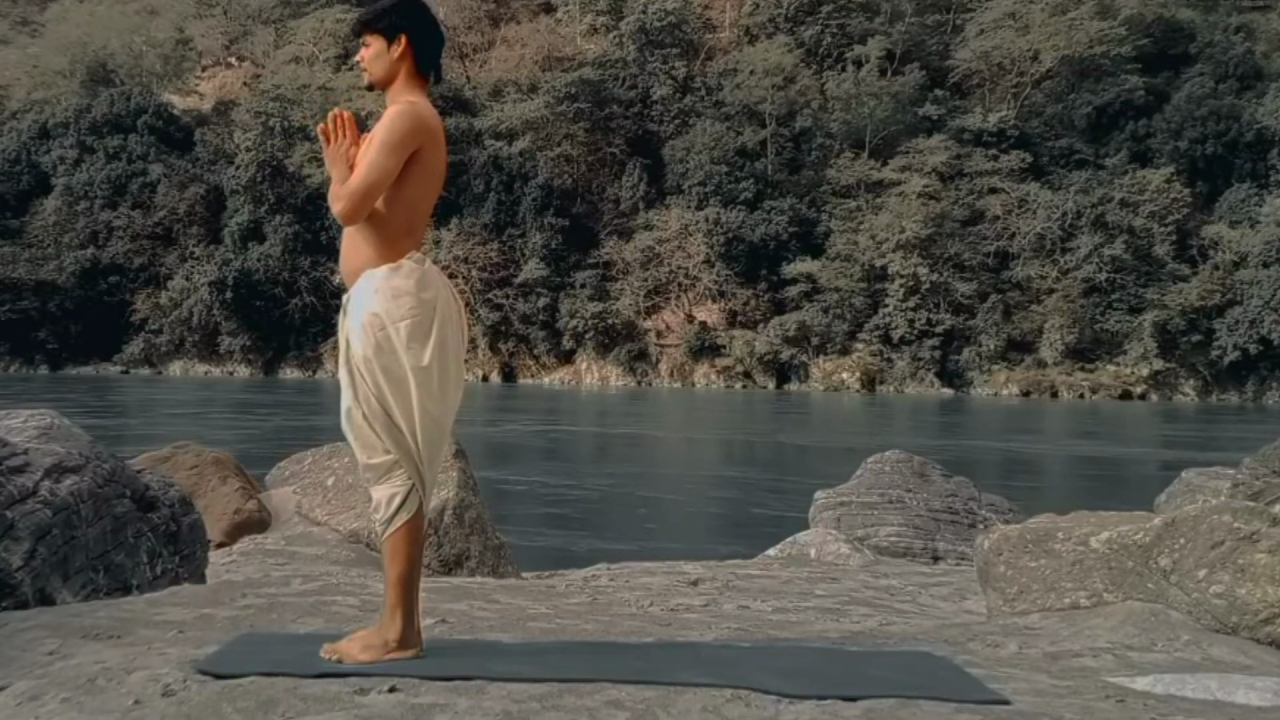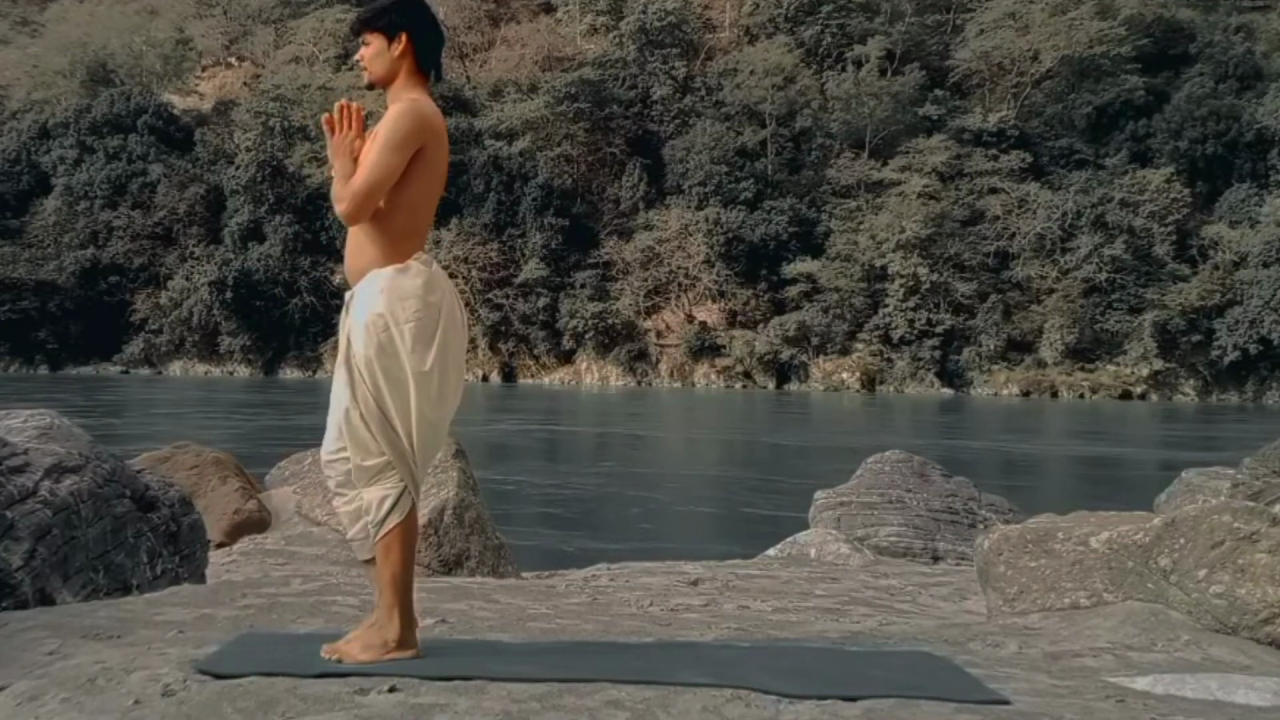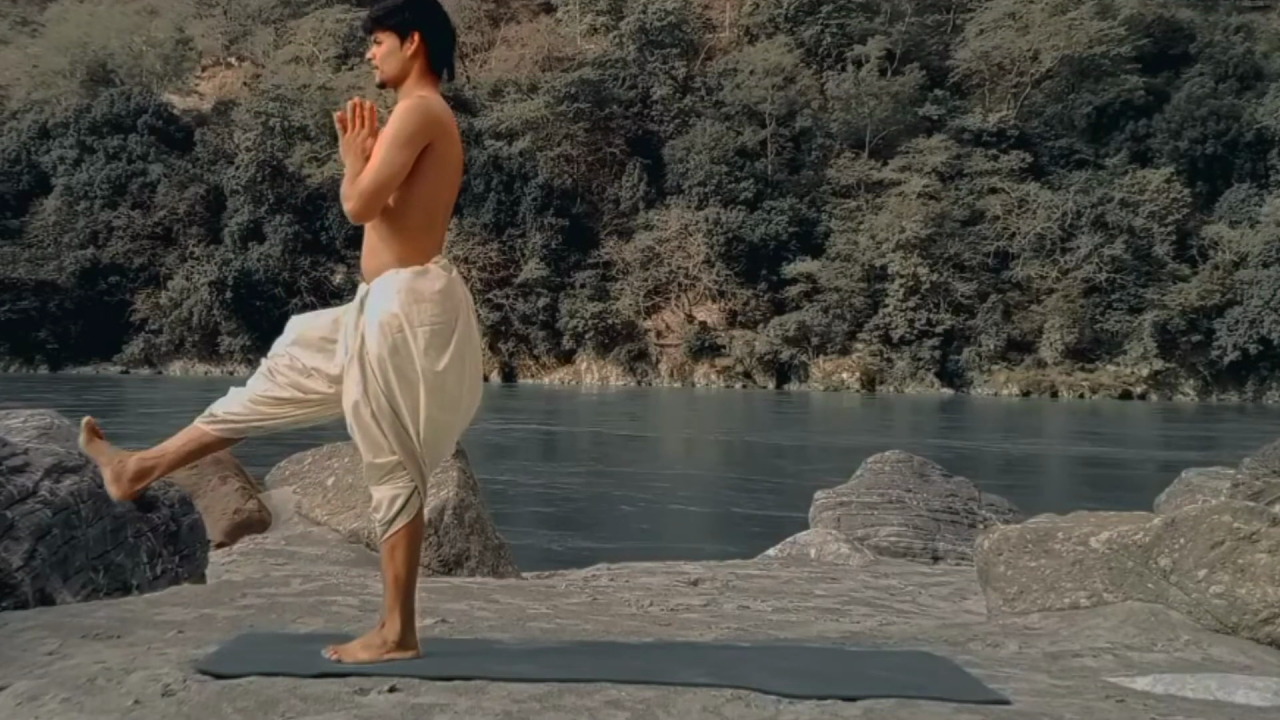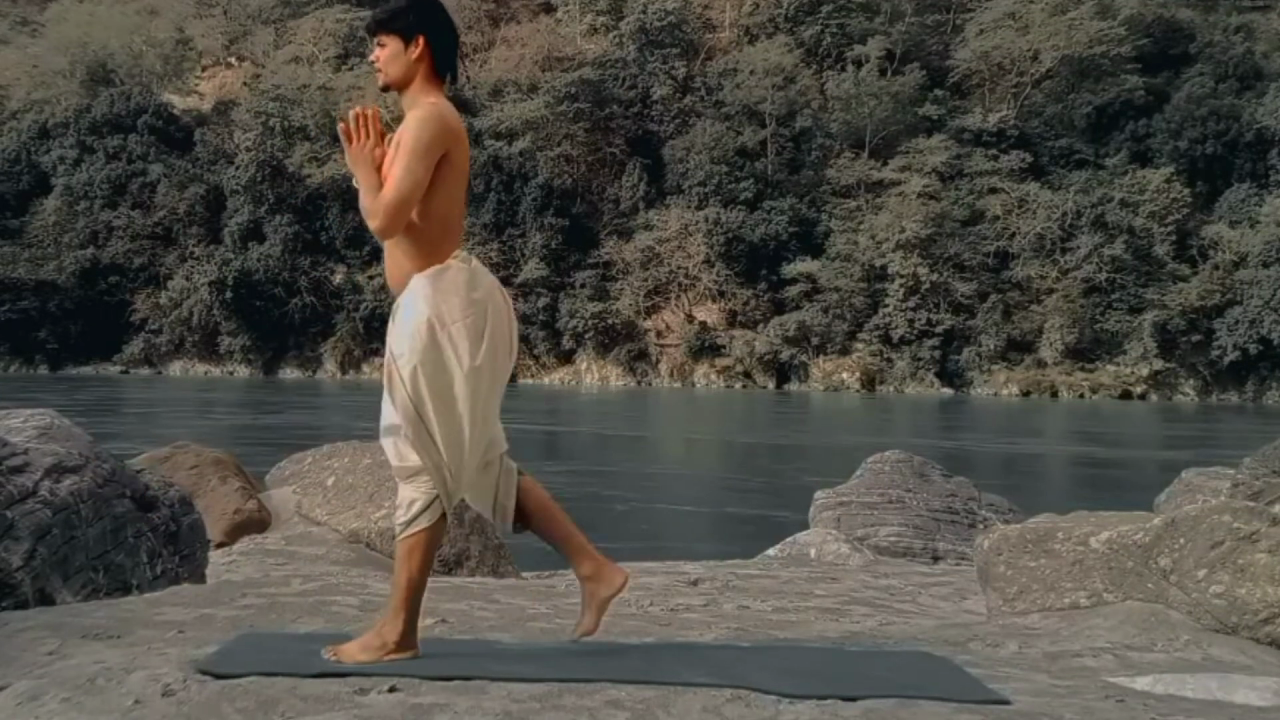
dt=0.5s
person 1, frame 1
left shoulder: (406, 114)
right shoulder: (406, 121)
left elbow: (348, 207)
left wrist: (338, 166)
right wrist: (351, 163)
left hip: (390, 299)
right hip: (385, 300)
left knee: (392, 466)
right knee: (391, 466)
left ankle: (398, 629)
right ankle: (396, 620)
person 1, frame 2
left shoulder: (408, 112)
right shoulder: (410, 120)
left elbow: (350, 209)
left wrist: (340, 156)
right wrist: (355, 155)
left hip: (393, 303)
right hip: (385, 302)
left knee: (381, 466)
right knee: (351, 460)
left ankle: (394, 630)
right ankle: (391, 614)
person 1, frame 3
left shoulder: (418, 110)
right shoulder: (428, 119)
left elbow: (361, 206)
left wrist: (353, 155)
right wrist: (367, 153)
left hip: (407, 302)
right hip: (393, 301)
left knee: (393, 467)
right knee: (277, 382)
left ankle: (396, 631)
right ankle: (143, 467)
person 1, frame 4
left shoulder: (428, 118)
right shoulder: (430, 121)
left elbow: (384, 220)
left wrist: (364, 166)
right wrist: (372, 160)
left hip: (441, 304)
right hip: (440, 301)
left knee: (420, 470)
right knee: (478, 465)
left ankle: (395, 632)
right ankle: (594, 571)
